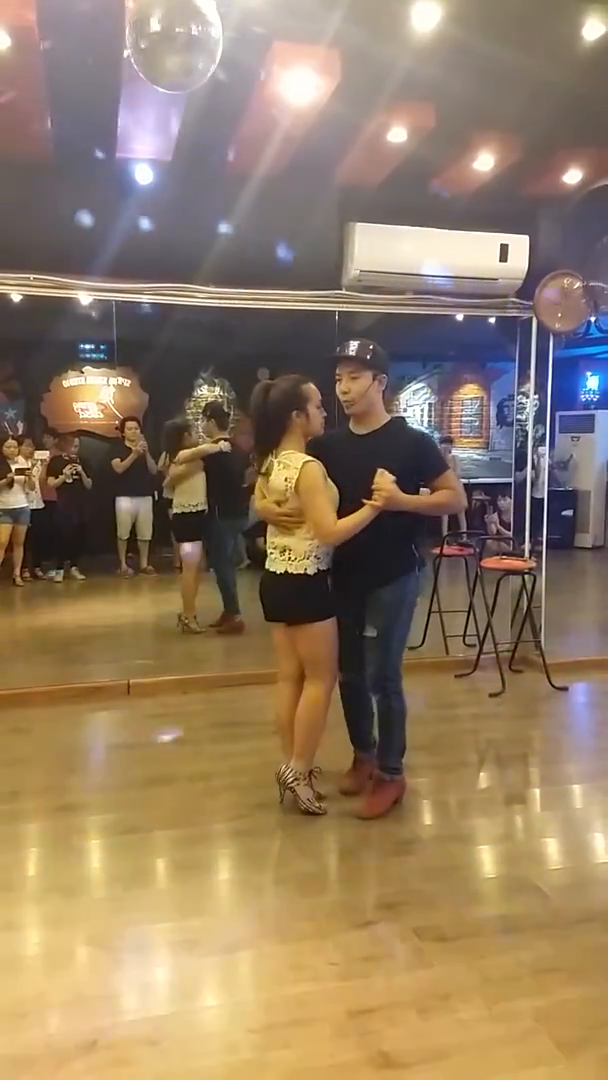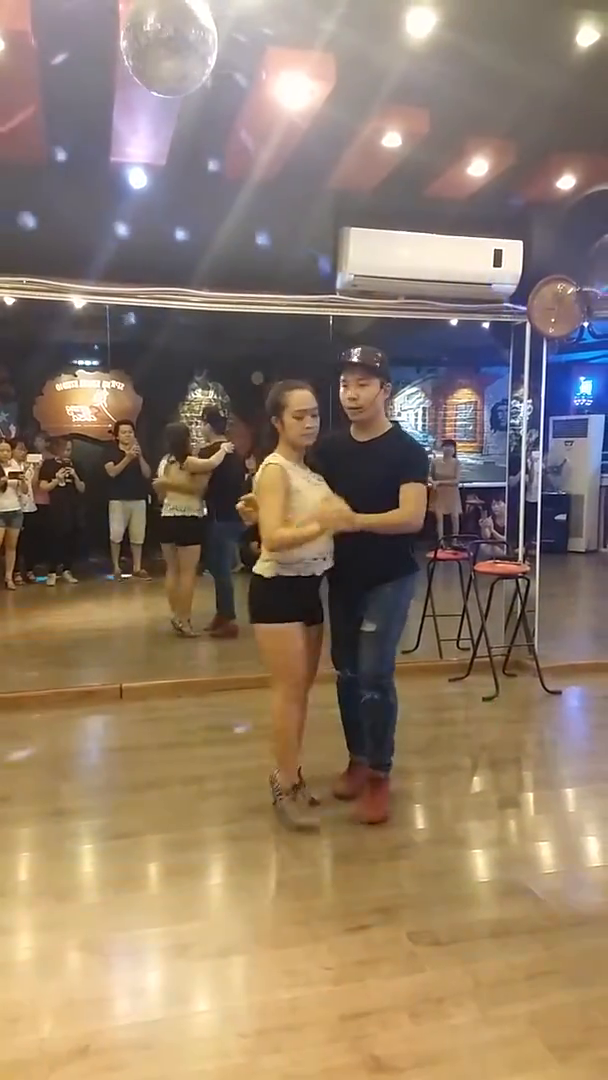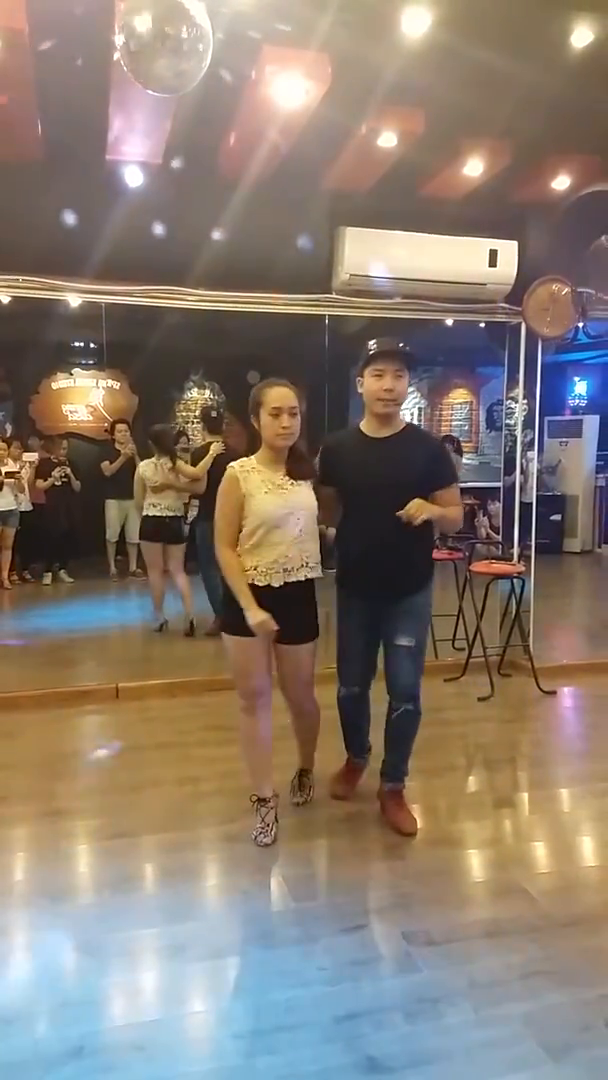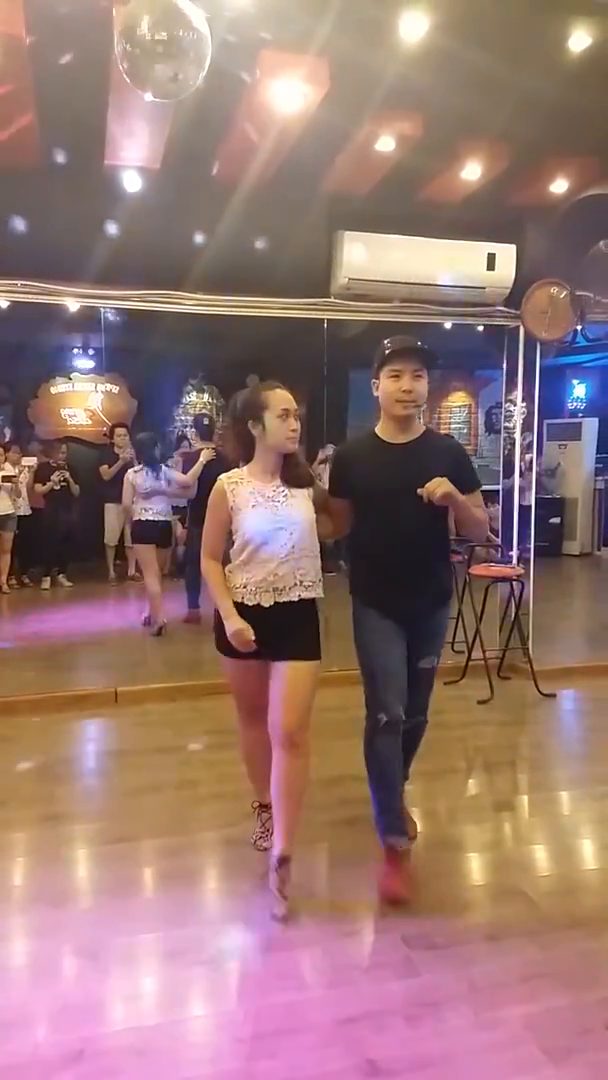
dt=0.4s
person 1, frame 1
left shoulder: (411, 442)
right shoulder: (327, 445)
left elbow: (455, 498)
left wrist: (402, 501)
right wrist: (266, 505)
left hip: (393, 577)
right hip: (344, 575)
left knee: (382, 675)
right knee: (349, 672)
left ankle: (391, 774)
right ankle: (363, 755)
person 1, frame 2
left shoulder: (405, 451)
right shoulder: (328, 448)
left elbow: (411, 518)
left wrist: (352, 521)
right wrist: (258, 507)
left hip: (388, 576)
right hip: (342, 577)
left knee: (373, 673)
right knee: (349, 672)
left ankle: (379, 774)
right ankle: (358, 759)
person 1, frame 3
left shoulder: (428, 449)
right shoulder: (337, 449)
left elbow: (456, 517)
left wrist: (429, 511)
left hip: (411, 589)
right hip: (355, 588)
left knee: (405, 692)
right knee: (352, 685)
left ankle: (393, 787)
right ankle: (356, 758)
person 1, frame 4
left shoulder: (449, 455)
right shoulder: (351, 456)
left elbow: (479, 532)
right elbow: (339, 525)
left wrist: (454, 499)
left hip: (431, 603)
right hip: (375, 604)
left knee: (414, 714)
right knee: (387, 715)
left ankle: (394, 795)
right ankle: (395, 844)
person 2, frame 1
left shoulder: (272, 463)
right shoulder: (309, 468)
left elbow: (261, 506)
right elbow: (330, 533)
right wrist: (375, 505)
left hip: (275, 579)
right hip: (304, 582)
left knee: (290, 678)
right knee: (320, 679)
left ankle: (291, 767)
right ankle: (299, 772)
person 2, frame 2
left shoulder: (310, 469)
right shoulder: (273, 470)
right elbow: (273, 538)
left wrist: (335, 520)
right wrist: (321, 524)
left hip: (308, 585)
right hip: (276, 588)
left knee: (301, 684)
right knee: (290, 688)
left ankle: (289, 772)
right ankle: (287, 786)
person 2, frame 3
left shoulder: (307, 473)
right shoulder: (238, 475)
left elbow: (323, 523)
right elbow: (225, 547)
right wrist: (249, 605)
left hip: (298, 596)
right hip: (247, 599)
left knee: (300, 697)
right knee: (253, 701)
left ankle: (305, 768)
right ankle: (263, 798)
person 2, frame 4
left shoulder: (306, 484)
right shoulder: (228, 487)
right elbow: (210, 559)
right wrist: (227, 615)
left hip: (297, 617)
right hip: (244, 619)
left knee: (290, 735)
right knee: (253, 720)
left ankle: (281, 860)
right ankle: (264, 804)
